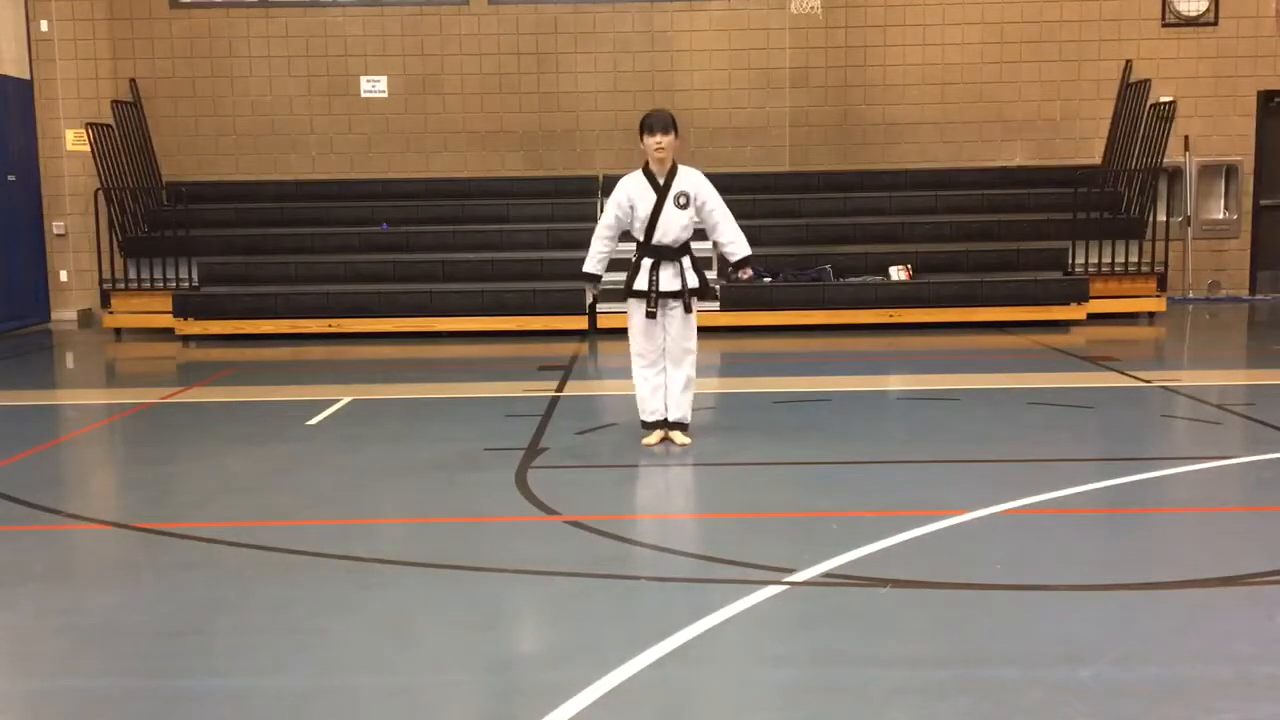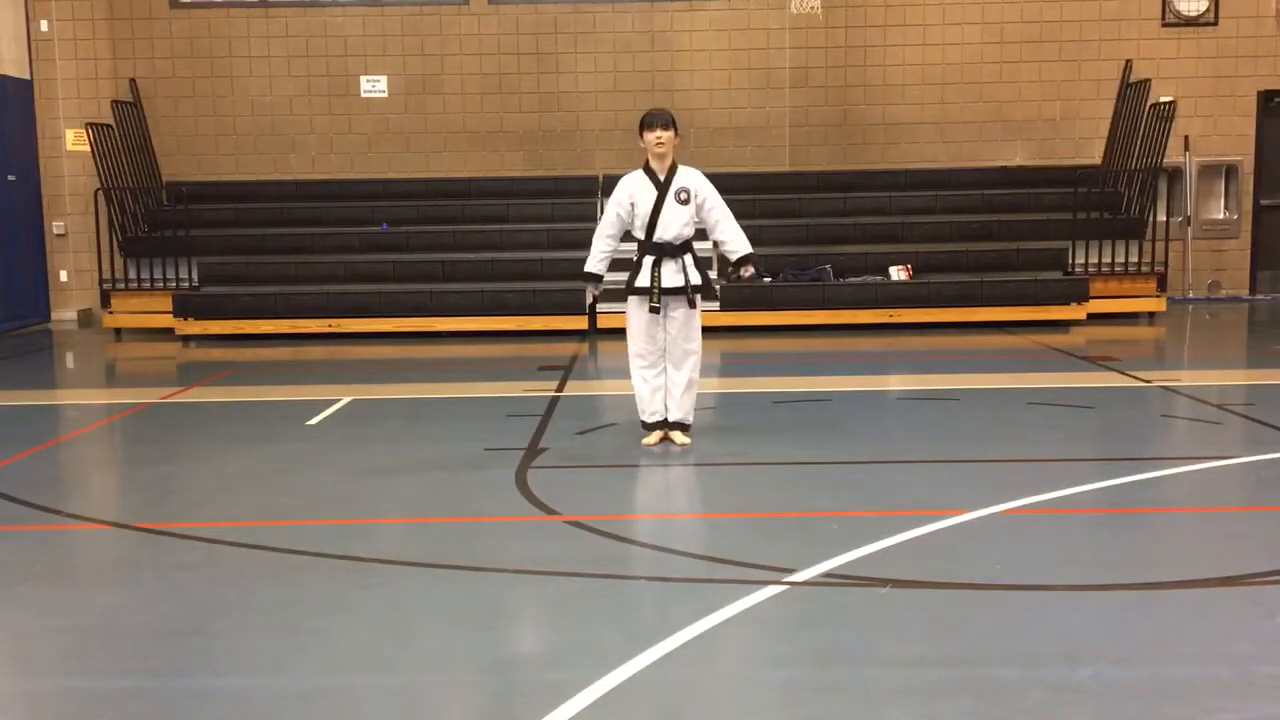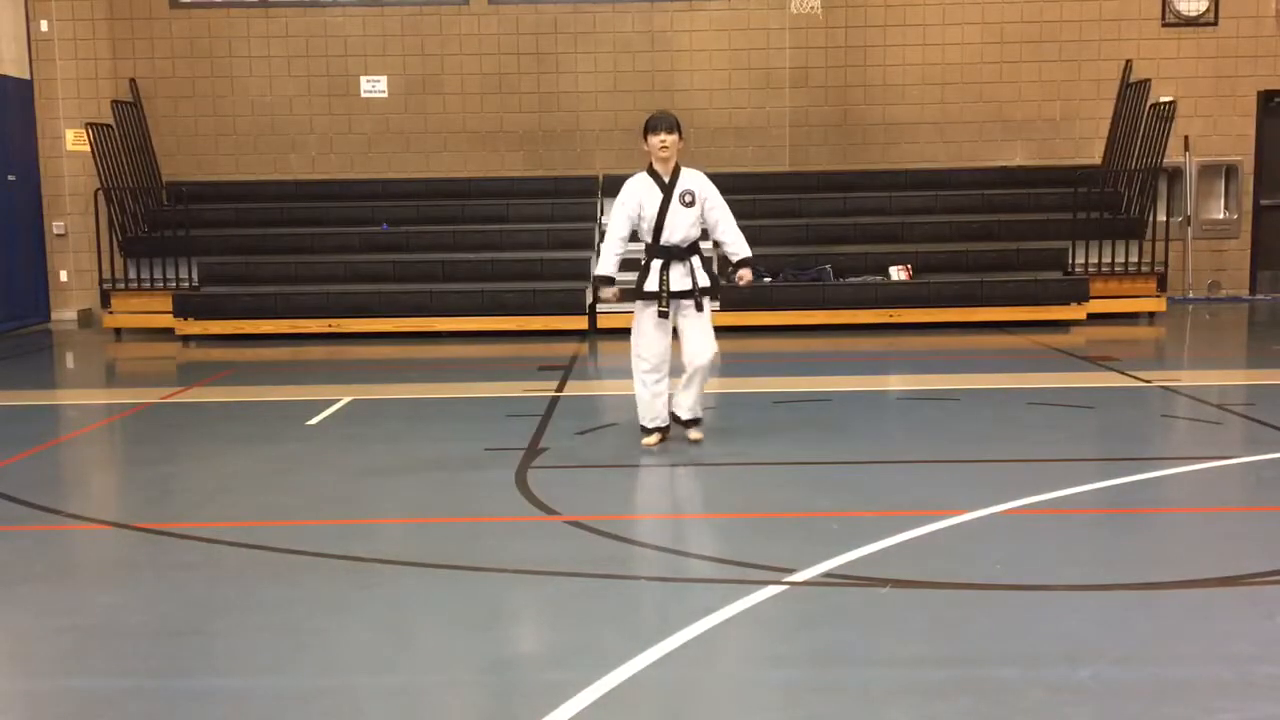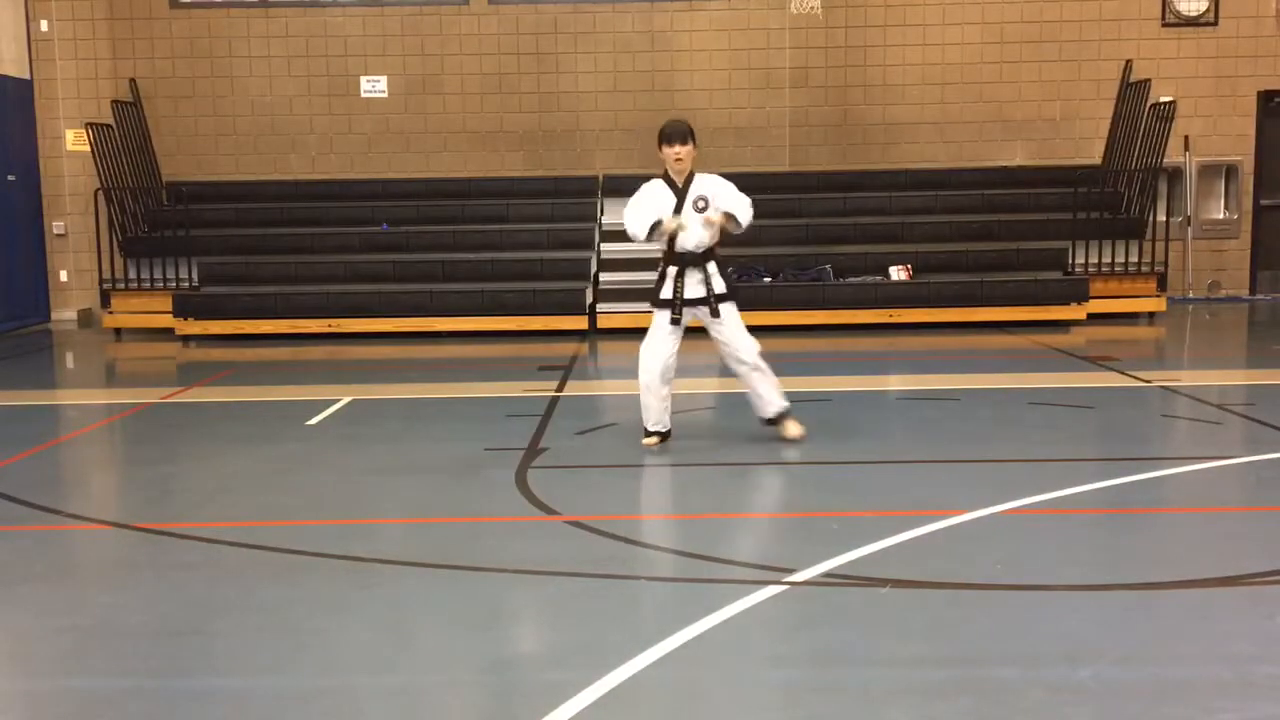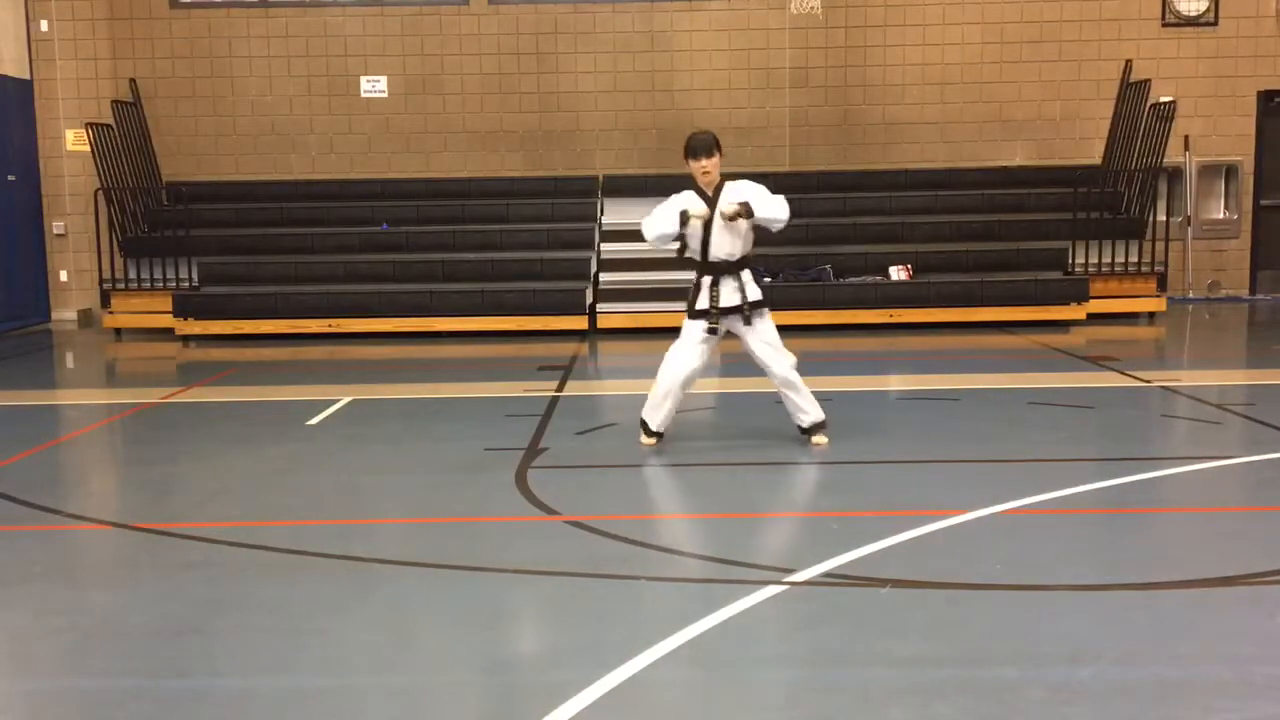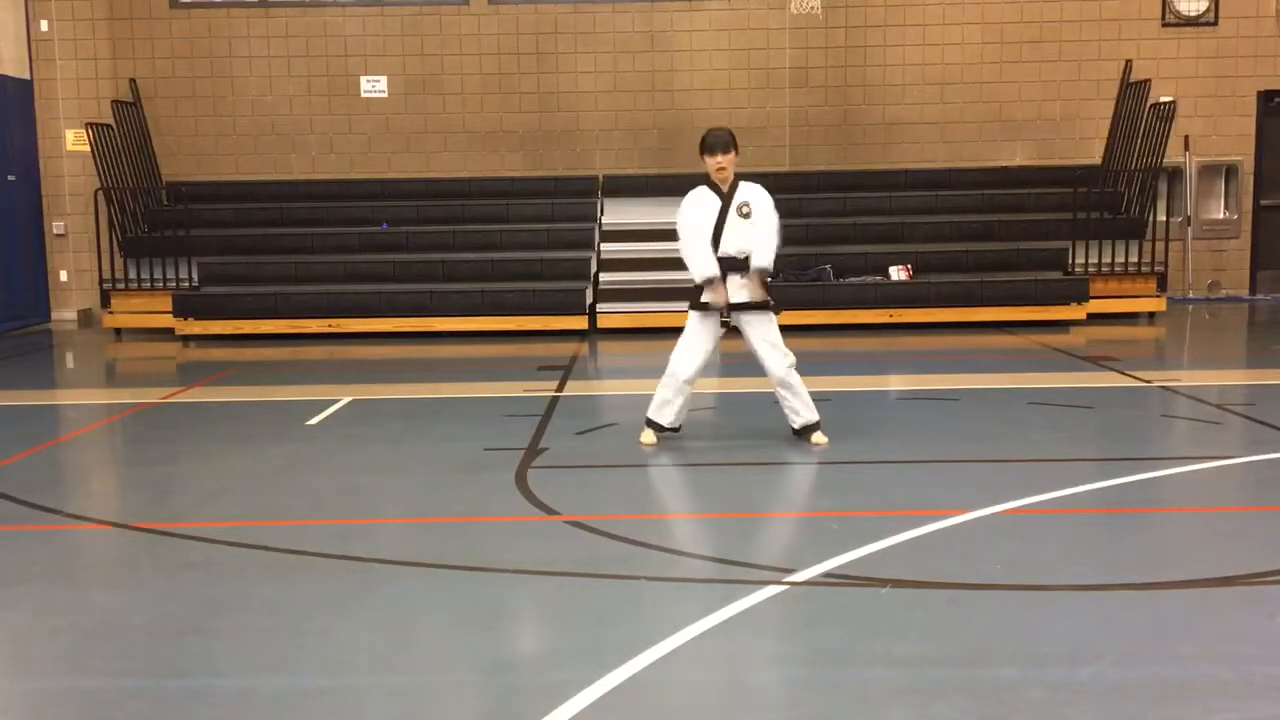
dt=0.2s
person 1, frame 1
left shoulder: (694, 180)
right shoulder: (629, 185)
left elbow: (720, 221)
right elbow: (607, 230)
left wrist: (741, 258)
right wrist: (592, 273)
left hip: (681, 273)
right hip: (645, 273)
left knee: (681, 352)
right knee: (646, 353)
left ankle: (677, 422)
right ankle: (656, 422)
person 1, frame 2
left shoulder: (693, 179)
right shoulder: (630, 184)
left elbow: (720, 220)
right elbow: (609, 229)
left wrist: (743, 256)
right wrist: (594, 273)
left hip: (683, 271)
right hip: (646, 272)
left knee: (684, 353)
right knee: (645, 353)
left ankle: (678, 422)
right ankle: (655, 422)
person 1, frame 3
left shoulder: (697, 181)
right shoulder: (635, 186)
left elbow: (722, 222)
right elbow: (617, 232)
left wrist: (742, 260)
right wrist: (606, 277)
left hip: (691, 274)
right hip: (654, 275)
left knee: (701, 353)
right knee: (649, 357)
left ankle: (687, 416)
right ankle: (655, 425)
person 1, frame 4
left shoulder: (713, 185)
right shoulder: (651, 191)
left elbow: (742, 206)
right elbow: (633, 220)
left wrist: (725, 217)
right wrist: (660, 225)
left hip: (709, 279)
right hip: (672, 283)
left knee: (742, 349)
right knee: (655, 360)
left ankle: (779, 414)
right ankle: (656, 427)
person 1, frame 5
left shoulder: (742, 191)
right shoulder: (680, 203)
left elbow: (780, 212)
right elbow: (652, 232)
left wrist: (744, 209)
right wrist: (686, 217)
left hip: (742, 289)
right hip: (705, 292)
left knee: (777, 361)
right knee: (678, 366)
left ankle: (813, 423)
right ankle: (653, 426)
person 1, frame 6
left shoulder: (754, 193)
right shoulder: (695, 198)
left elbow: (767, 233)
right elbow: (691, 244)
left wrist: (758, 275)
right wrist: (711, 284)
left hip: (749, 285)
right hip: (712, 288)
left knee: (778, 361)
right knee: (685, 361)
left ankle: (807, 423)
right ankle: (658, 422)
